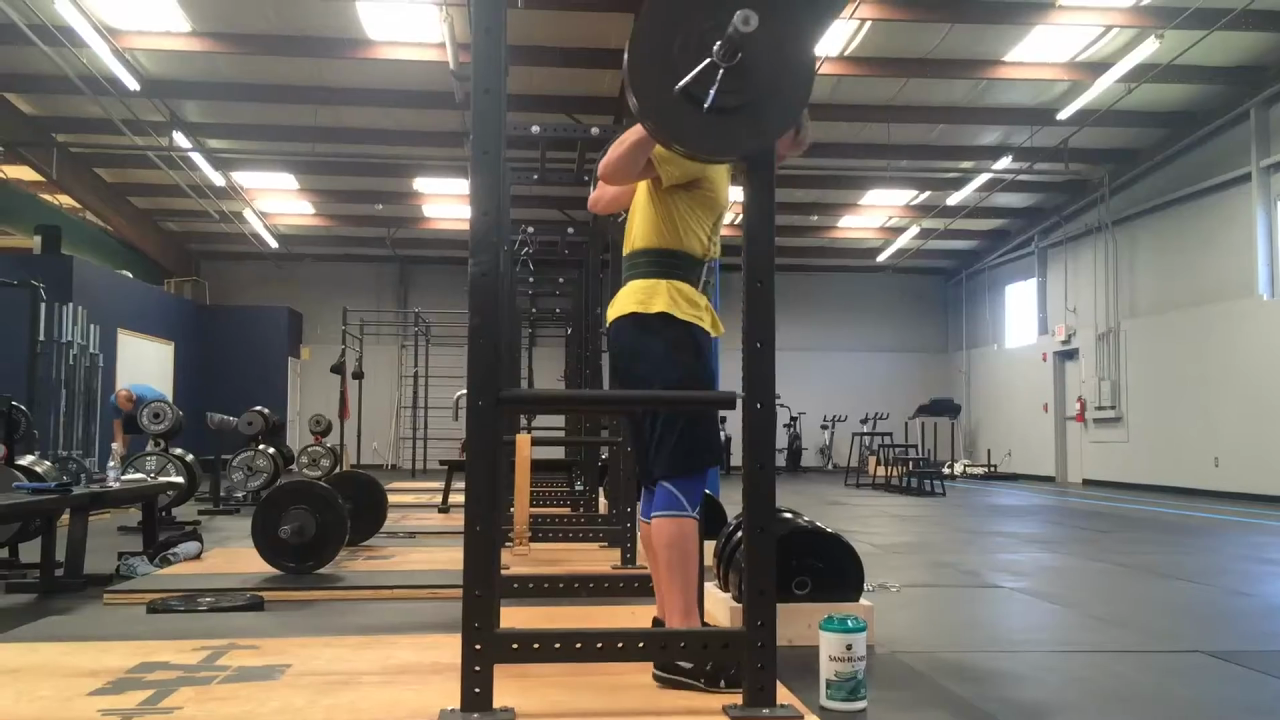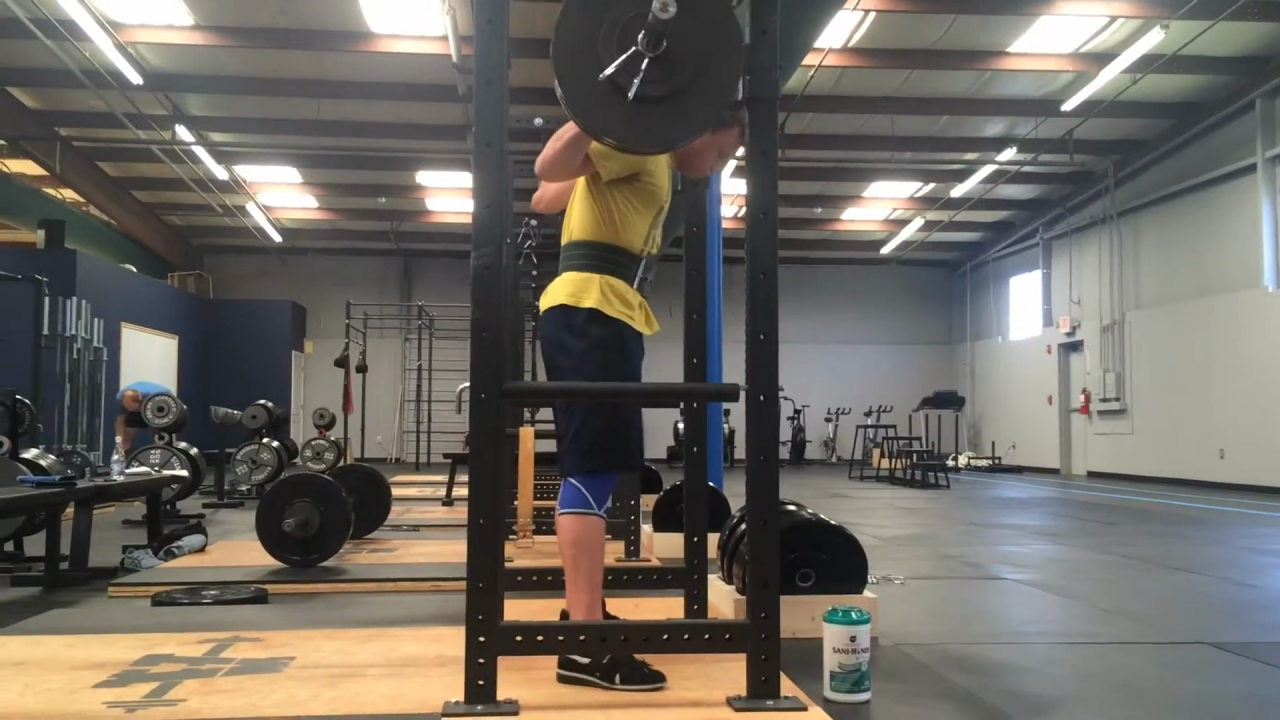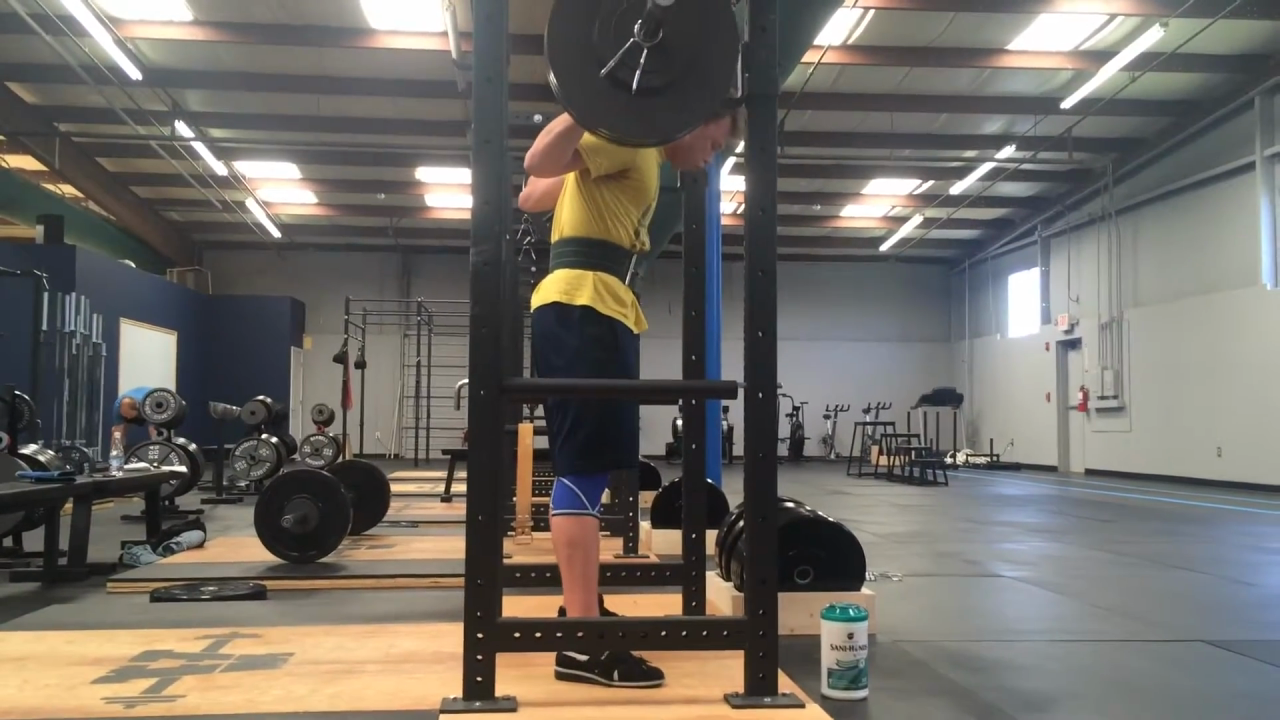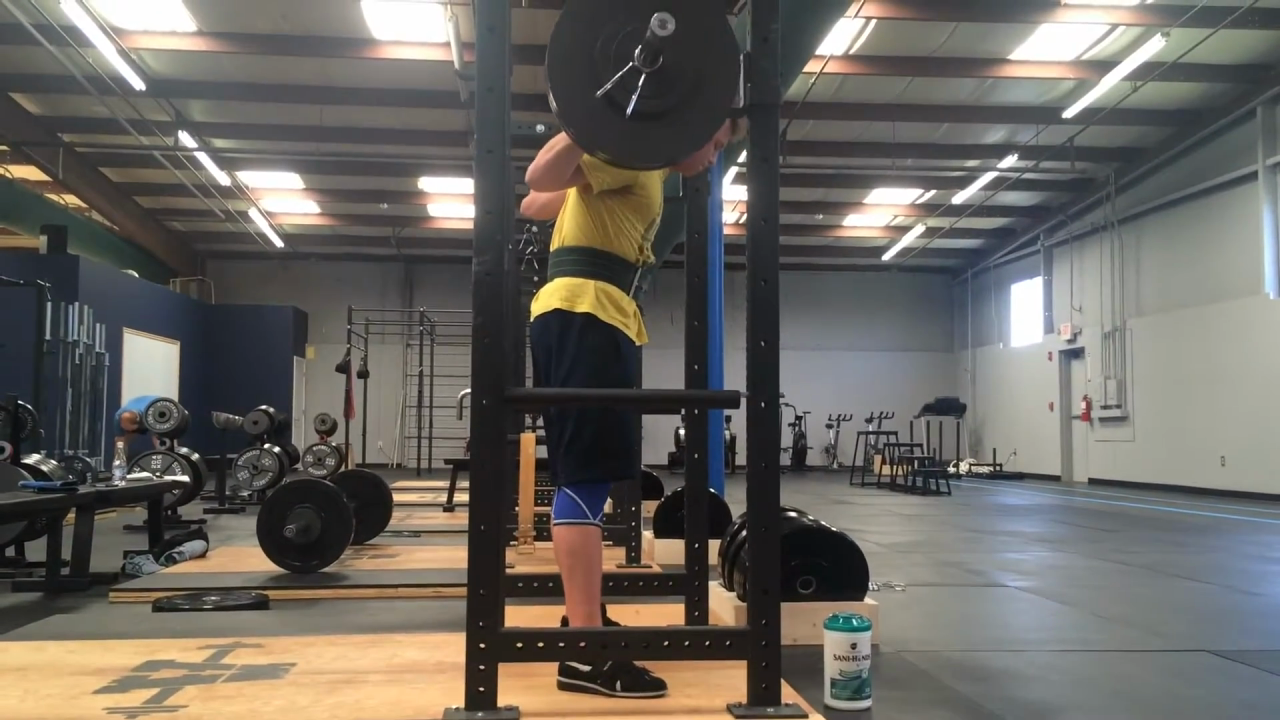
dt=1s
person 1, frame 1
left shoulder: (691, 167)
left elbow: (600, 200)
right elbow: (611, 171)
left hip: (649, 321)
right hip: (660, 319)
left knee: (665, 479)
right knee: (684, 475)
left ankle: (675, 621)
person 1, frame 2
left shoulder: (644, 162)
left elbow: (545, 199)
right elbow: (549, 167)
left hip: (591, 315)
right hip: (591, 313)
left knee: (591, 469)
right knee: (592, 469)
left ankle: (581, 612)
right ankle: (584, 647)
person 1, frame 3
left shoulder: (634, 154)
left elbow: (532, 196)
right elbow: (540, 159)
left hip: (583, 310)
right hip: (583, 308)
left knee: (584, 467)
right knee: (584, 468)
left ankle: (582, 609)
right ankle: (583, 643)
person 1, frame 4
left shoulder: (635, 170)
left elbow: (533, 206)
right elbow: (539, 177)
left hip: (578, 320)
right hip: (582, 317)
left knee: (586, 479)
right knee: (586, 480)
left ankle: (583, 620)
right ankle: (586, 656)
